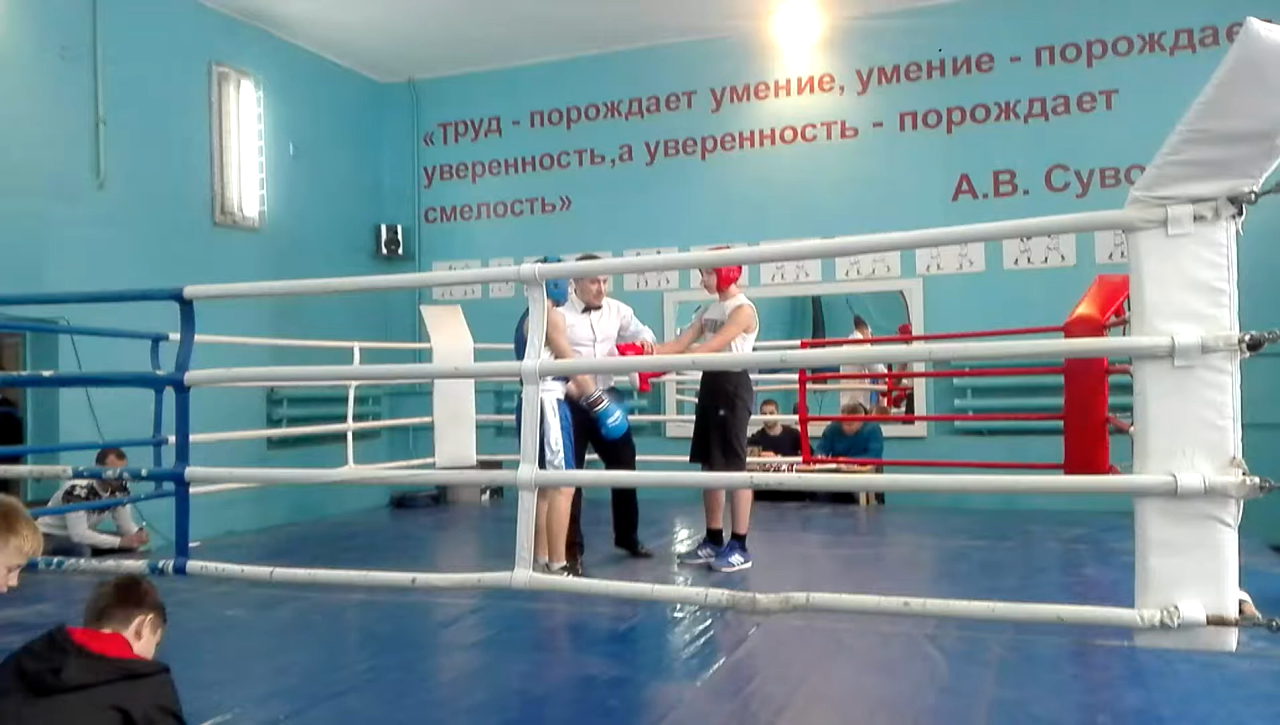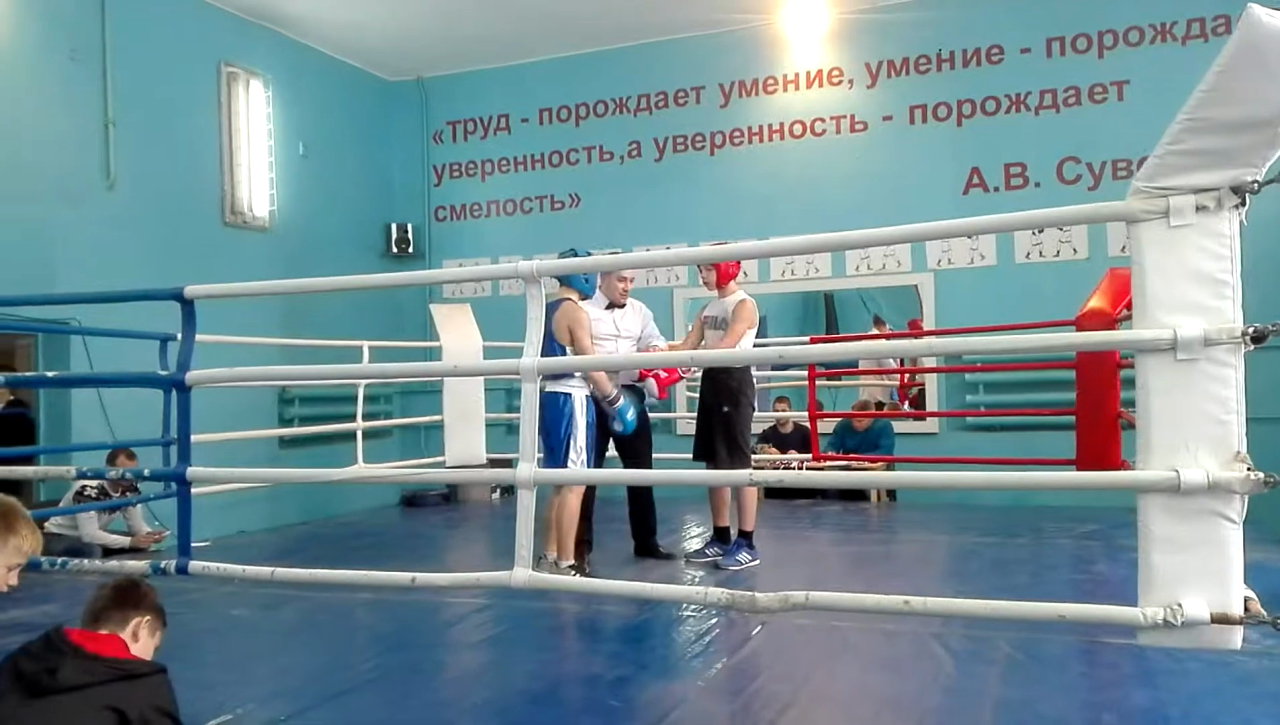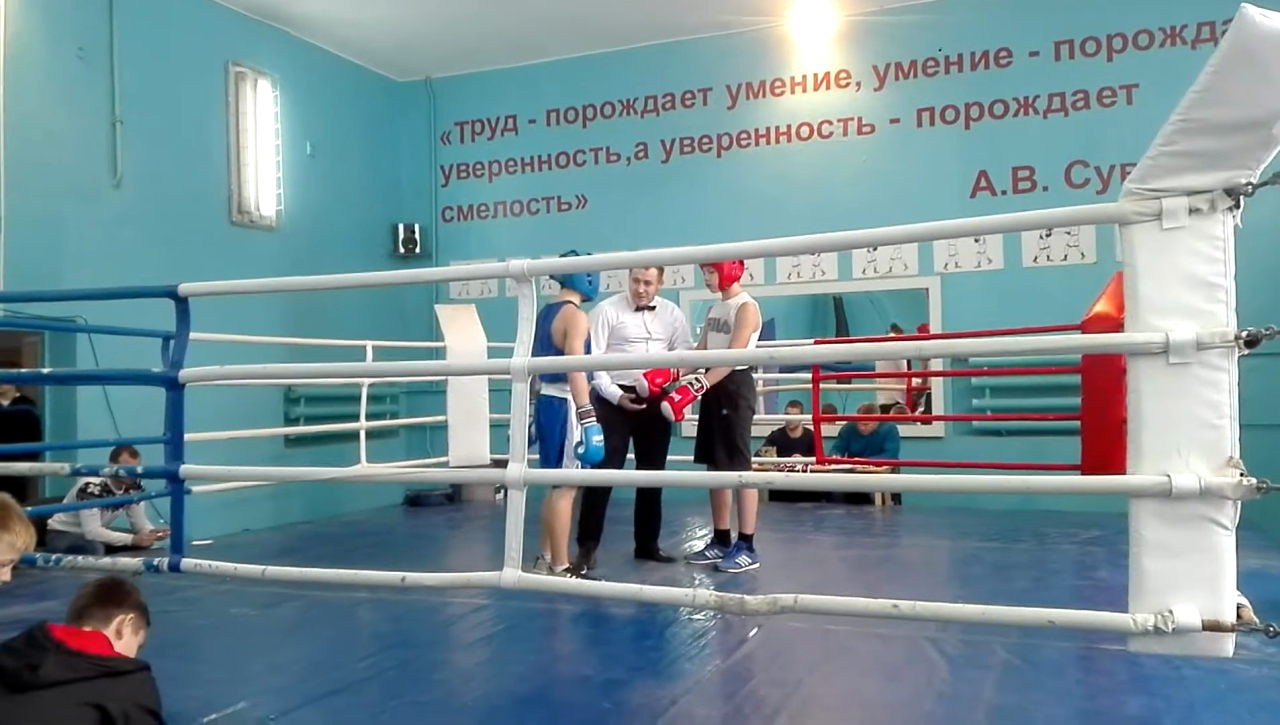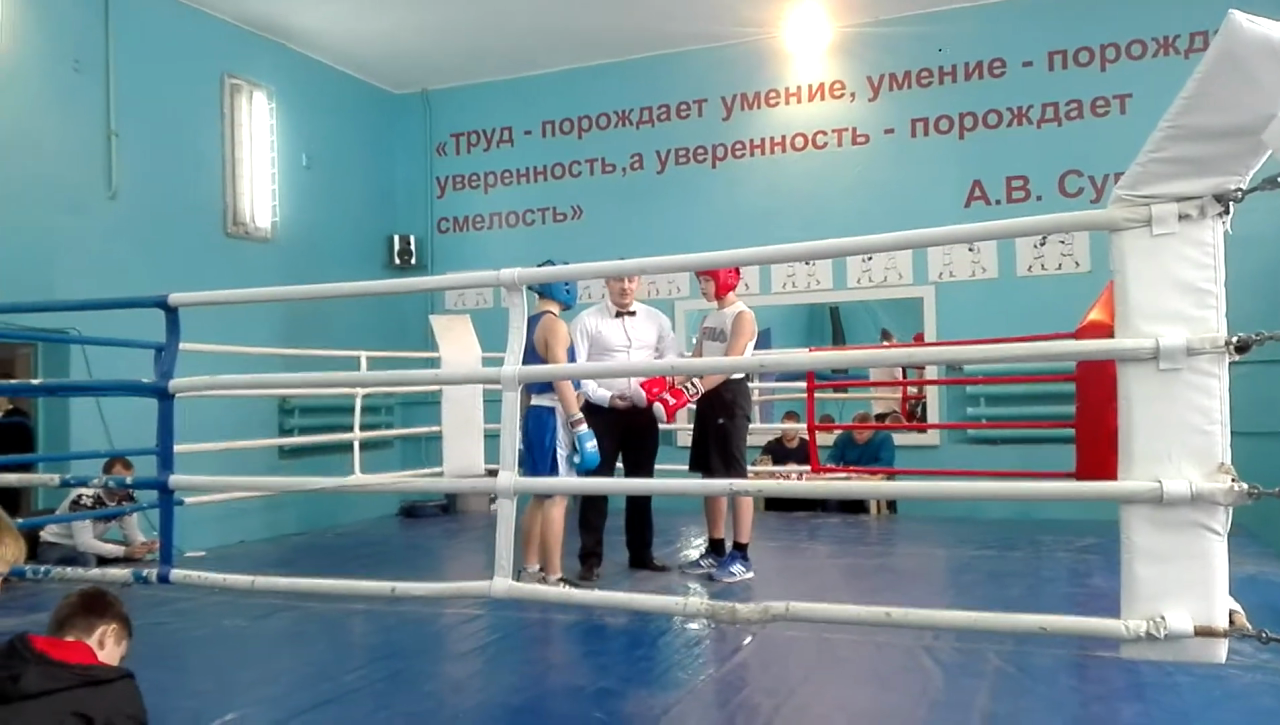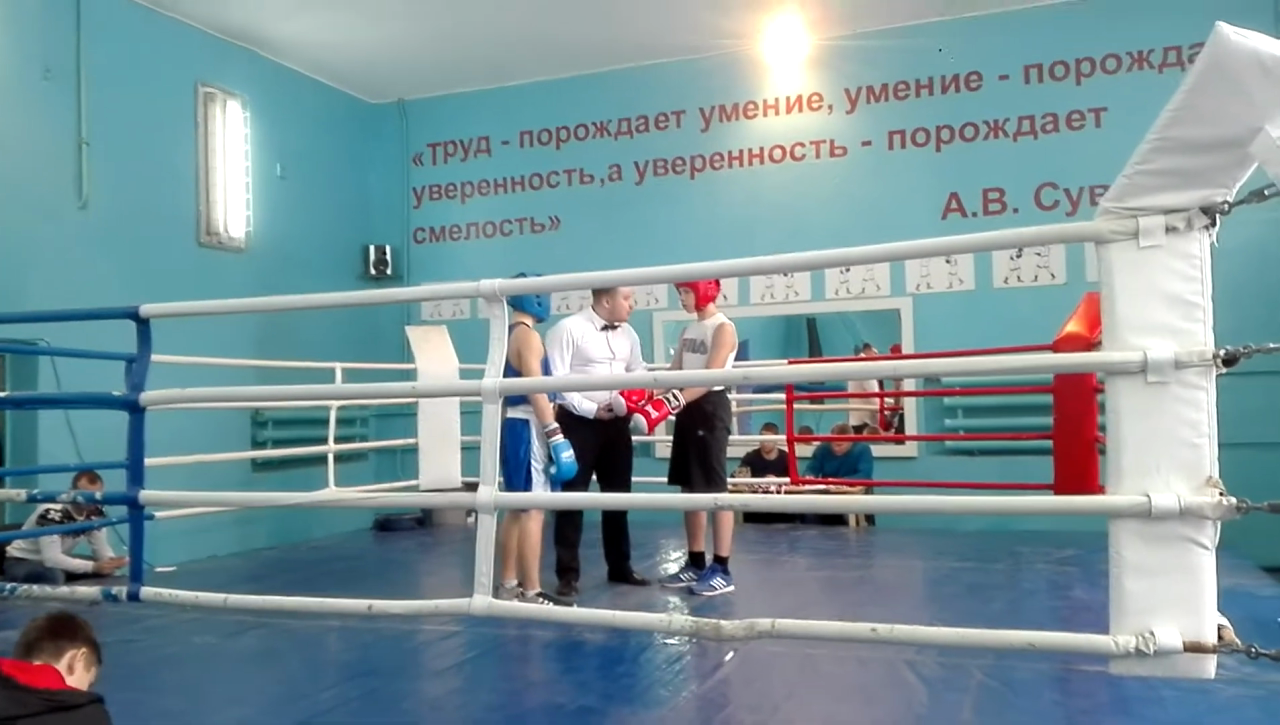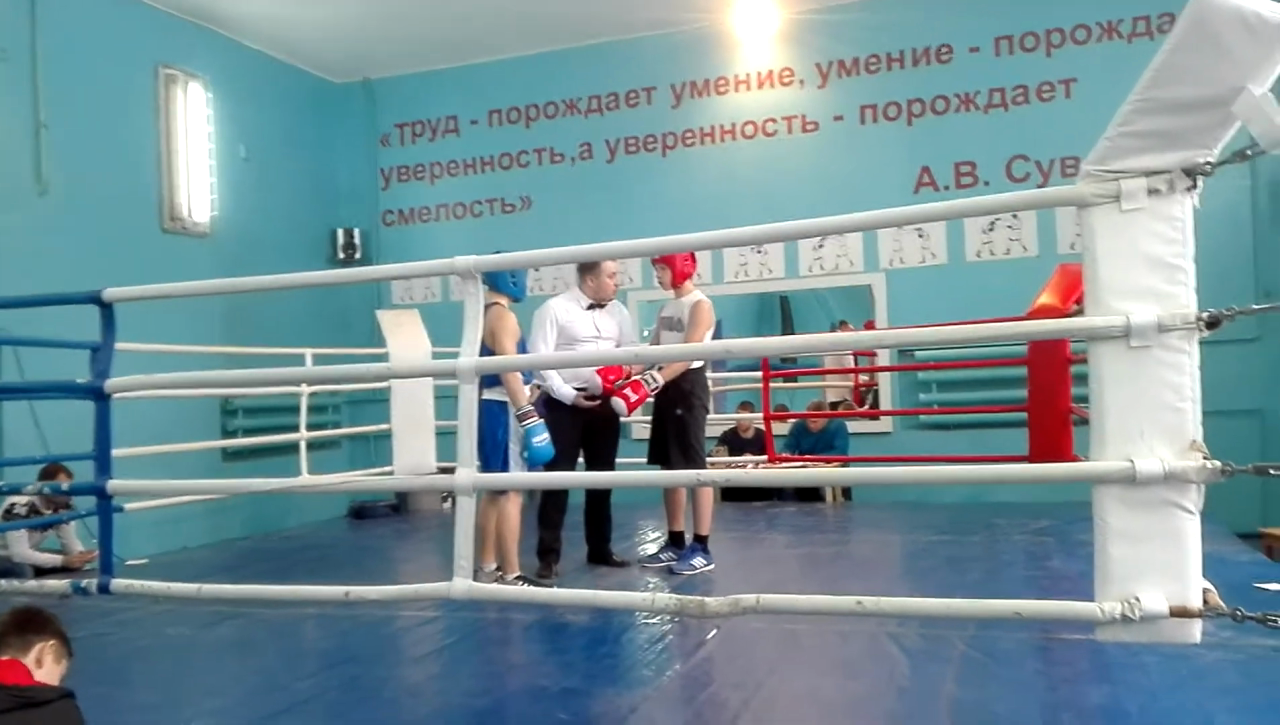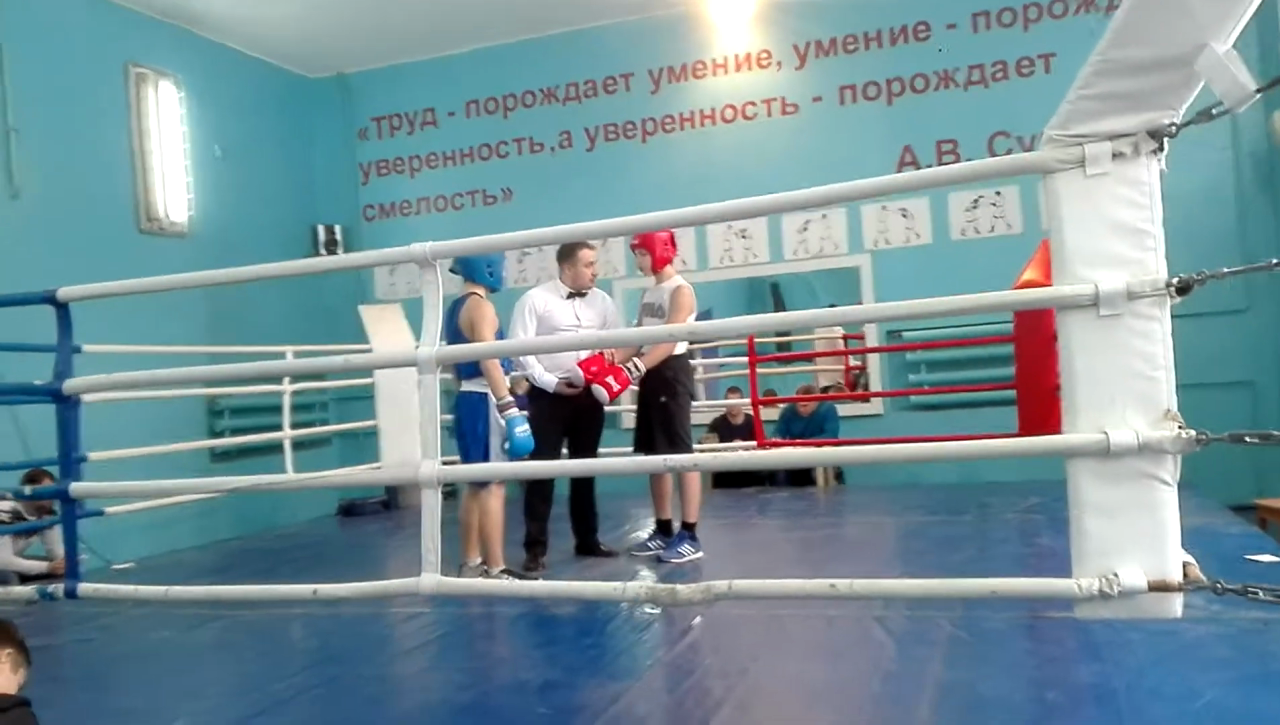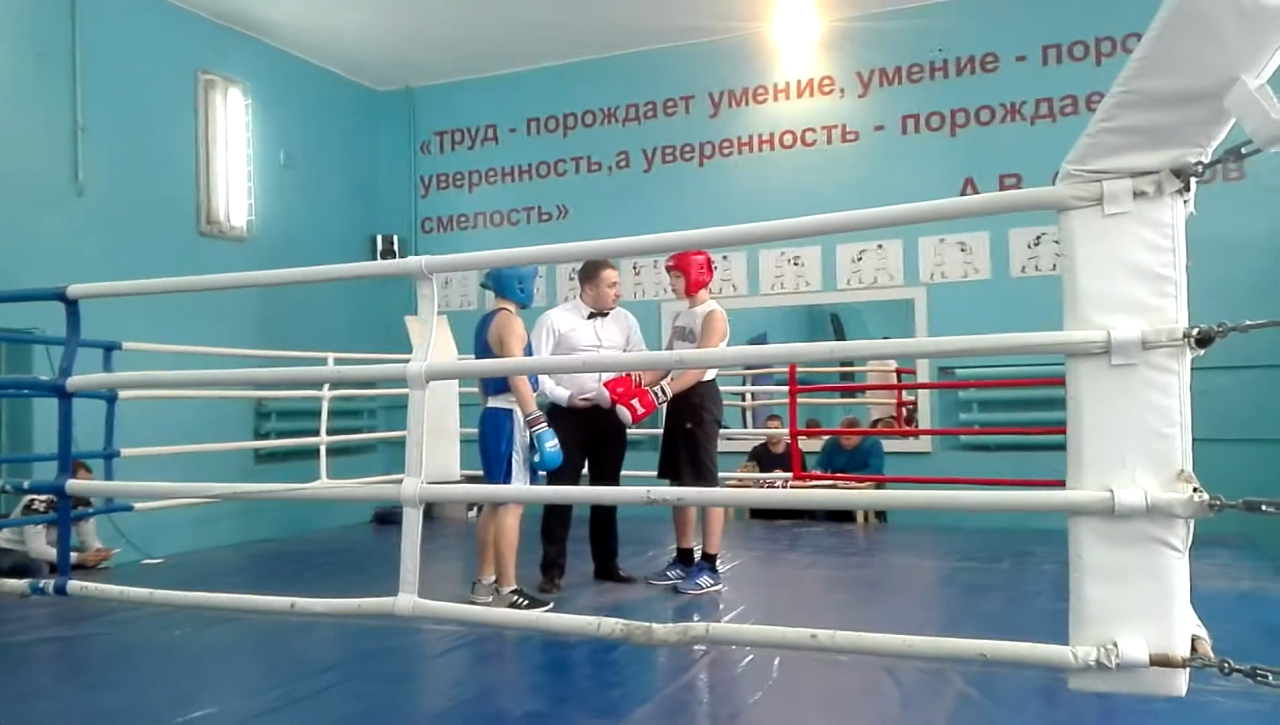
dt=0.5s
person 1, frame 1
left shoulder: (527, 318)
right shoulder: (550, 316)
left wrist: (578, 393)
right wrist: (600, 402)
left hip: (535, 402)
right hip: (548, 405)
left knee: (544, 487)
right knee: (562, 487)
left ankle: (541, 559)
right ankle: (557, 566)
person 1, frame 2
left shoulder: (548, 311)
right shoulder: (575, 312)
right wrist: (616, 399)
left hip: (551, 398)
right hip: (571, 400)
left knee: (561, 483)
right knee: (574, 485)
left ankle: (550, 556)
right ankle: (565, 564)
person 1, frame 3
left shoulder: (545, 313)
right shoulder: (575, 316)
right elbow: (575, 370)
left wrist: (530, 411)
right wrist: (588, 418)
left hip: (546, 401)
right hip: (565, 404)
left knee: (557, 485)
right knee: (566, 487)
left ankle: (547, 558)
right ankle: (560, 568)
person 1, frame 4
left shoulder: (529, 325)
right shoulder: (555, 325)
right elbow: (561, 380)
left wrist: (523, 423)
right wrist: (579, 424)
left hip: (535, 413)
right hip: (553, 414)
left knee: (539, 495)
right knee: (556, 497)
left ankle: (531, 569)
right ankle: (552, 577)
person 1, frame 5
left shoulder: (506, 336)
right shoulder: (528, 336)
right elbow: (535, 390)
right wrist: (554, 434)
left hip: (511, 424)
right hip: (528, 426)
left knee: (516, 508)
right knee: (533, 510)
left ankle: (508, 584)
right ankle: (531, 592)
person 1, frame 6
left shoulder: (481, 315)
right shoulder: (503, 316)
right elbow: (509, 371)
right wrist: (528, 416)
left hip: (488, 406)
right hip: (505, 408)
left knee: (494, 491)
right knee: (511, 492)
left ankle: (487, 568)
right ankle: (511, 576)
person 1, frame 7
left shoulder: (455, 308)
right shoulder: (480, 306)
right elbow: (488, 361)
right wrist: (508, 406)
left hip: (467, 399)
right hip: (485, 400)
left knee: (475, 485)
right knee: (493, 486)
left ankle: (471, 563)
right ankle: (495, 570)
person 1, frame 8
left shoulder: (485, 322)
right shoulder: (510, 322)
right elbow: (517, 377)
right wrist: (538, 423)
left hip: (493, 414)
right hip: (511, 416)
left knee: (495, 501)
right knee: (511, 504)
left ankle: (485, 582)
right ankle: (506, 591)
person 2, frame 1
left shoulder: (743, 310)
right shoulder: (709, 310)
left elbow: (712, 348)
right elbow: (682, 341)
left hip: (732, 386)
right hip: (710, 384)
left knee: (734, 467)
right knee: (710, 466)
left ankle: (739, 546)
right ankle: (714, 540)
person 2, frame 2
left shoulder: (744, 305)
right shoulder: (708, 308)
left elbow: (724, 346)
right elbow: (687, 344)
left hip: (734, 381)
right hip: (711, 382)
left knee: (739, 463)
right knee: (715, 463)
left ankle: (746, 544)
right ankle: (721, 538)
person 2, frame 3
left shoulder: (746, 307)
right shoulder: (714, 309)
right elbow: (700, 352)
left wrist: (697, 385)
right wrist: (670, 374)
left hip: (735, 387)
right hip: (712, 388)
left knee: (739, 467)
right knee: (715, 466)
left ankle: (746, 547)
right ankle: (721, 541)
person 2, frame 4
left shoulder: (743, 316)
right shoulder: (709, 319)
right elbow: (696, 361)
left wrist: (690, 391)
right wrist: (668, 384)
left hip: (731, 395)
right hip: (708, 397)
left knee: (735, 476)
right knee: (711, 475)
left ankle: (741, 556)
right ankle: (716, 550)
person 2, frame 5
left shoulder: (722, 328)
right shoulder: (688, 330)
right elbow: (674, 373)
left wrist: (671, 402)
right wrist: (646, 395)
left hip: (710, 408)
right hip: (688, 410)
left knee: (715, 489)
right knee: (690, 489)
left ankle: (721, 569)
right ankle: (696, 563)
person 2, frame 6
left shoulder: (700, 305)
right shoulder: (667, 308)
left elbow: (687, 356)
left wrist: (650, 382)
left hip: (688, 386)
right hip: (666, 388)
left knee: (694, 467)
right knee: (670, 468)
left ankle: (701, 548)
right ankle: (675, 542)
person 2, frame 7
left shoulder: (680, 291)
right shoulder: (649, 294)
left elbow: (669, 342)
left wrist: (631, 370)
right wrist: (609, 361)
left hip: (671, 373)
right hip: (650, 375)
left knee: (681, 454)
right knee: (654, 456)
left ankle: (690, 536)
right ankle: (663, 530)
person 2, frame 8
left shoulder: (713, 316)
right shoulder: (681, 317)
left elbow: (699, 368)
left wrist: (657, 394)
right wrist: (634, 382)
left hip: (700, 399)
right hip: (678, 400)
left knee: (705, 483)
right knee: (679, 483)
left ankle: (709, 567)
right ankle: (684, 559)
person 3, frame 1
left shoulder: (617, 310)
right shoulder: (558, 314)
left elbow: (640, 332)
left wrist: (643, 341)
left hip: (607, 400)
right hip: (570, 403)
left knee: (624, 467)
left ankle: (627, 537)
right ankle: (572, 548)
person 3, frame 2
left shoulder: (639, 311)
right shoulder: (581, 309)
left elbow: (654, 341)
left wrist: (656, 348)
left hip: (630, 397)
right hip: (592, 398)
left knee: (641, 469)
left ankle: (646, 541)
right ankle: (581, 547)
person 3, frame 3
left shoulder: (672, 313)
right shoulder: (606, 311)
left elbow: (684, 351)
right elbow: (591, 359)
right wrist: (615, 396)
left hip: (655, 400)
right hip: (615, 400)
left knee: (652, 473)
right knee: (605, 471)
left ankle: (647, 544)
right ankle: (588, 543)
person 3, frame 4
left shoulder: (656, 319)
right shoulder: (587, 321)
left elbow: (671, 357)
right wrist: (604, 398)
left hip: (643, 410)
right hip: (601, 410)
left knee: (641, 483)
left ankle: (641, 553)
right ankle: (591, 559)
person 3, frame 5
left shoulder: (628, 334)
right shoulder: (568, 329)
left elbow: (637, 371)
right elbow: (555, 379)
right wrist: (591, 410)
left hip: (617, 422)
right hip: (579, 422)
left knee: (618, 495)
right knee: (573, 495)
left ankle: (620, 566)
right ankle: (568, 574)
person 3, frame 6
left shoulder: (618, 312)
right shoulder: (554, 309)
left elbow: (630, 350)
left wrist: (626, 371)
right wrist: (569, 396)
left hip: (604, 403)
right hip: (565, 404)
right knee: (558, 477)
left ankle: (600, 548)
right ankle: (548, 556)
person 3, frame 7
left shoulder: (601, 301)
right shoulder: (535, 300)
right elbow: (520, 350)
right wrist: (551, 383)
left hip: (588, 394)
right hip: (548, 394)
left ankle: (587, 539)
right ankle: (535, 548)
person 3, frame 8
left shoulder: (625, 320)
right shoulder: (555, 320)
right wrist: (565, 396)
left hip: (610, 415)
right hip: (568, 415)
left knee: (607, 490)
right knee: (562, 489)
left ankle: (607, 564)
right ankle: (552, 569)
